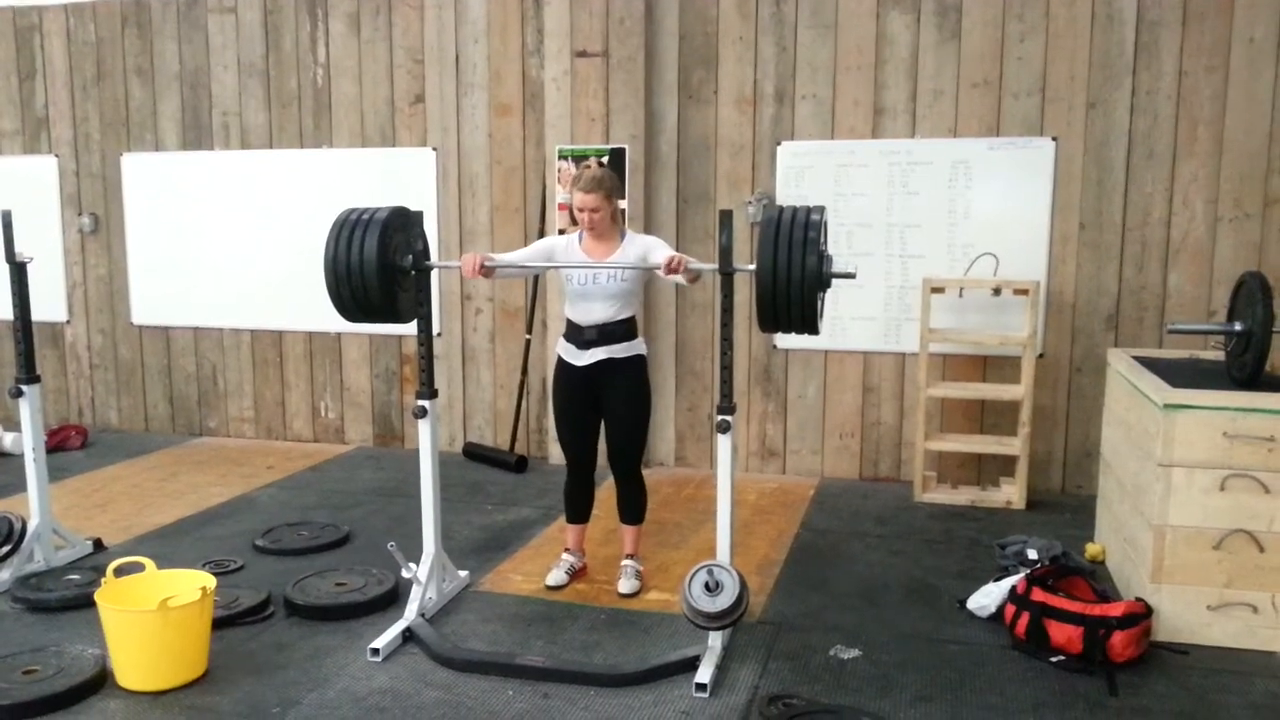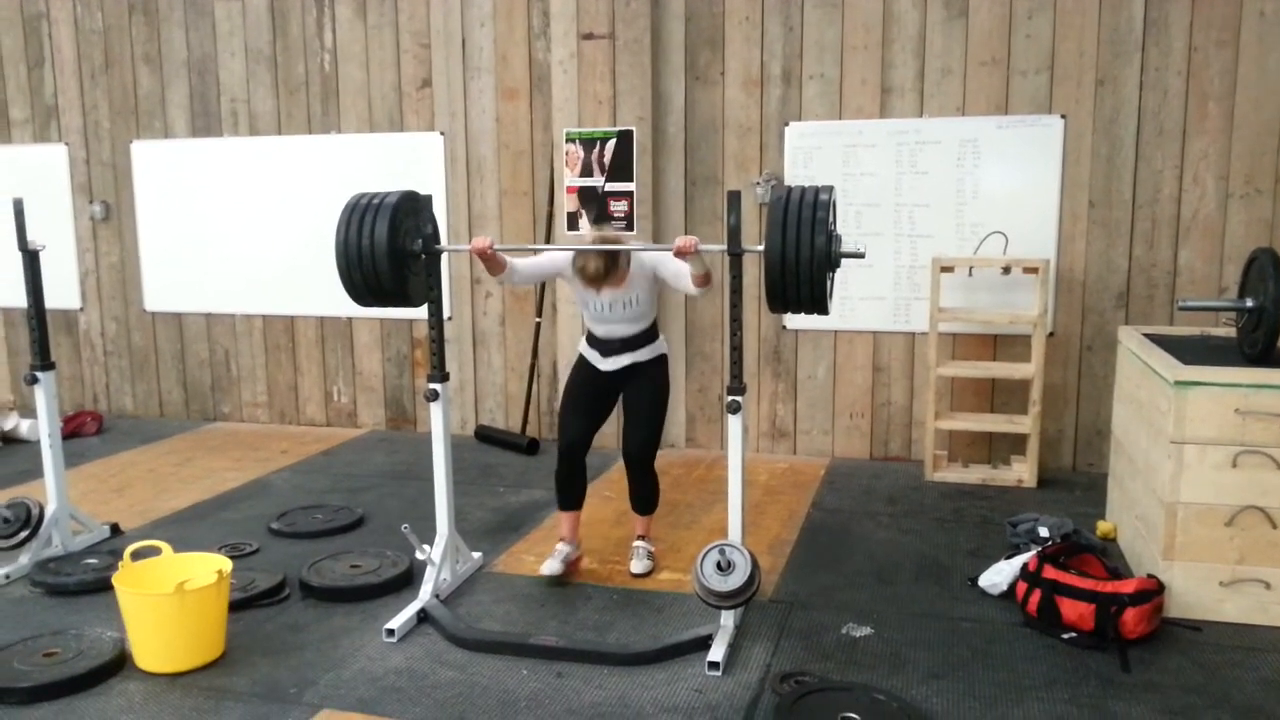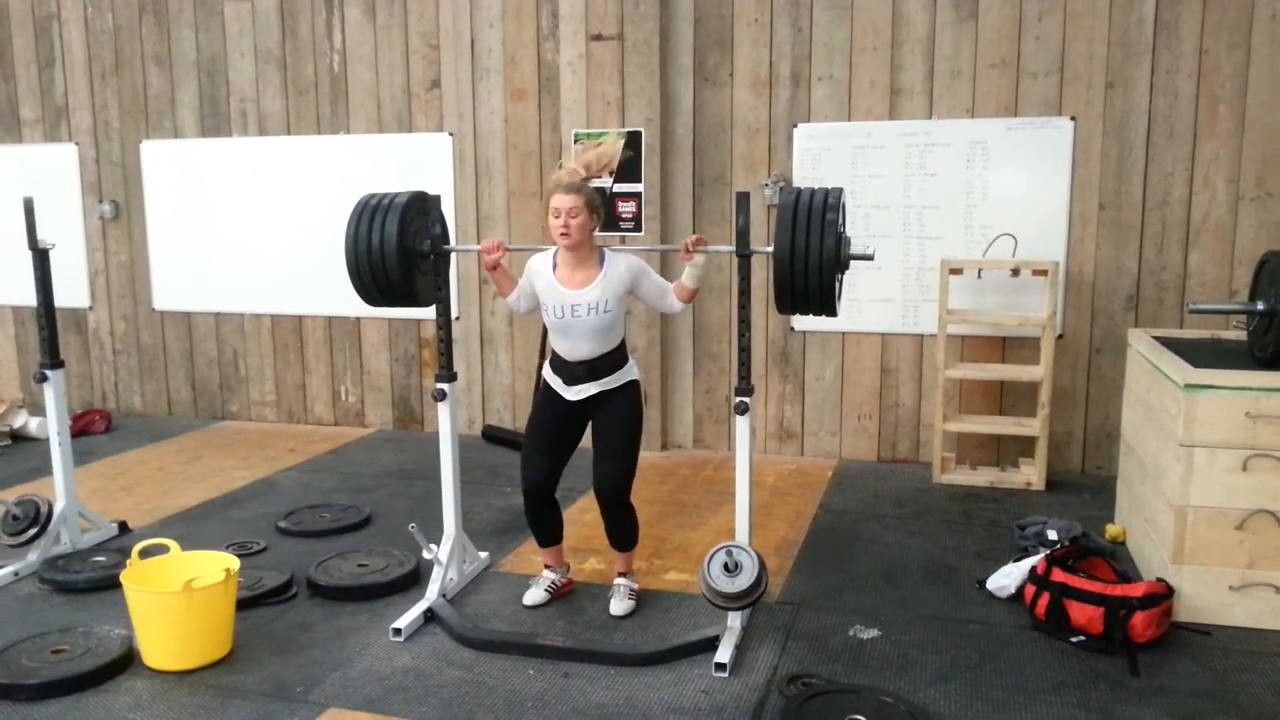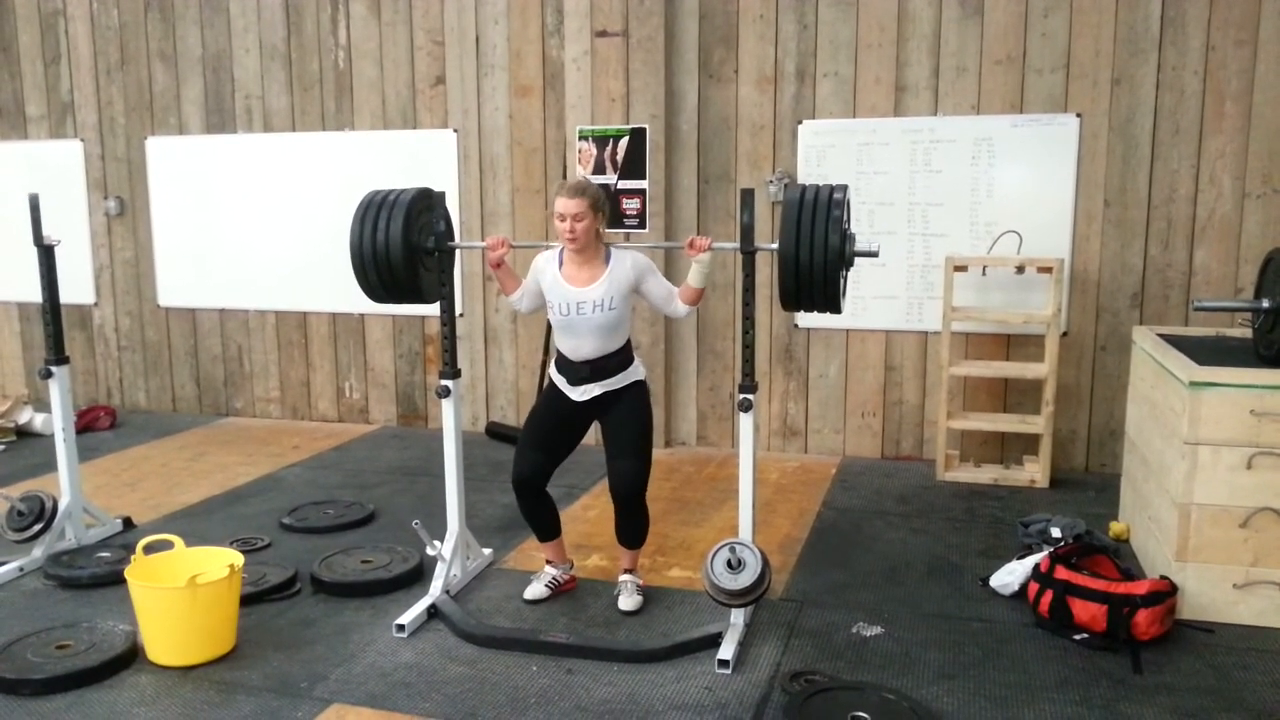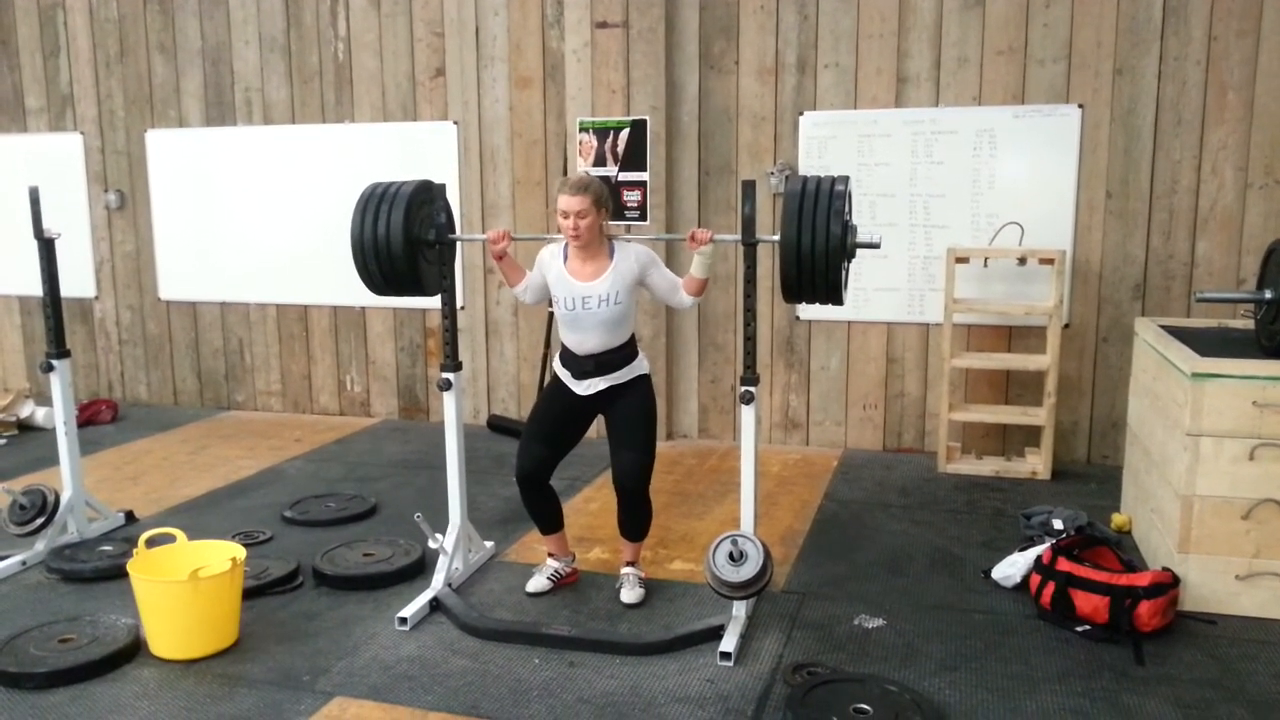
dt=1s
person 1, frame 1
left shoulder: (641, 246)
right shoulder: (559, 246)
left elbow: (686, 274)
right elbow: (506, 263)
left wrist: (683, 266)
right wrist: (480, 262)
left hip: (623, 364)
right hip: (572, 362)
left knee: (625, 466)
right knee: (577, 465)
left ankle: (630, 560)
right ankle: (572, 554)
person 1, frame 2
left shoulder: (648, 261)
right shoulder: (569, 261)
left elbow: (697, 285)
right elbow: (512, 272)
left wrist: (694, 259)
right wrist: (489, 258)
left hip: (645, 364)
right hip: (594, 361)
left knee: (638, 454)
right knee: (570, 446)
left ankle: (642, 542)
right ankle: (567, 544)
person 1, frame 3
left shoulder: (623, 267)
right shoulder: (539, 266)
left elbow: (674, 302)
right elbow: (520, 302)
left wrist: (694, 267)
right wrist: (494, 269)
left hip: (614, 388)
right hip: (559, 386)
left knee: (611, 489)
right knee: (534, 485)
left ankle: (624, 578)
right ankle: (555, 573)
person 1, frame 4
left shoulder: (629, 265)
right shoulder: (545, 264)
left elbow: (679, 306)
right elbow: (523, 302)
left wrist: (699, 266)
right wrist: (498, 266)
left hip: (621, 387)
right hip: (565, 385)
left knee: (628, 489)
right knee: (525, 478)
left ankle: (629, 576)
right ankle: (558, 568)
person 1, frame 5
left shoulder: (634, 258)
right shoulder: (550, 258)
left elbow: (683, 297)
right elbow: (528, 293)
left wrist: (702, 258)
right wrist: (501, 257)
left hip: (625, 381)
right hip: (570, 379)
left knee: (631, 482)
right knee: (528, 471)
left ankle: (630, 569)
right ankle: (559, 561)
